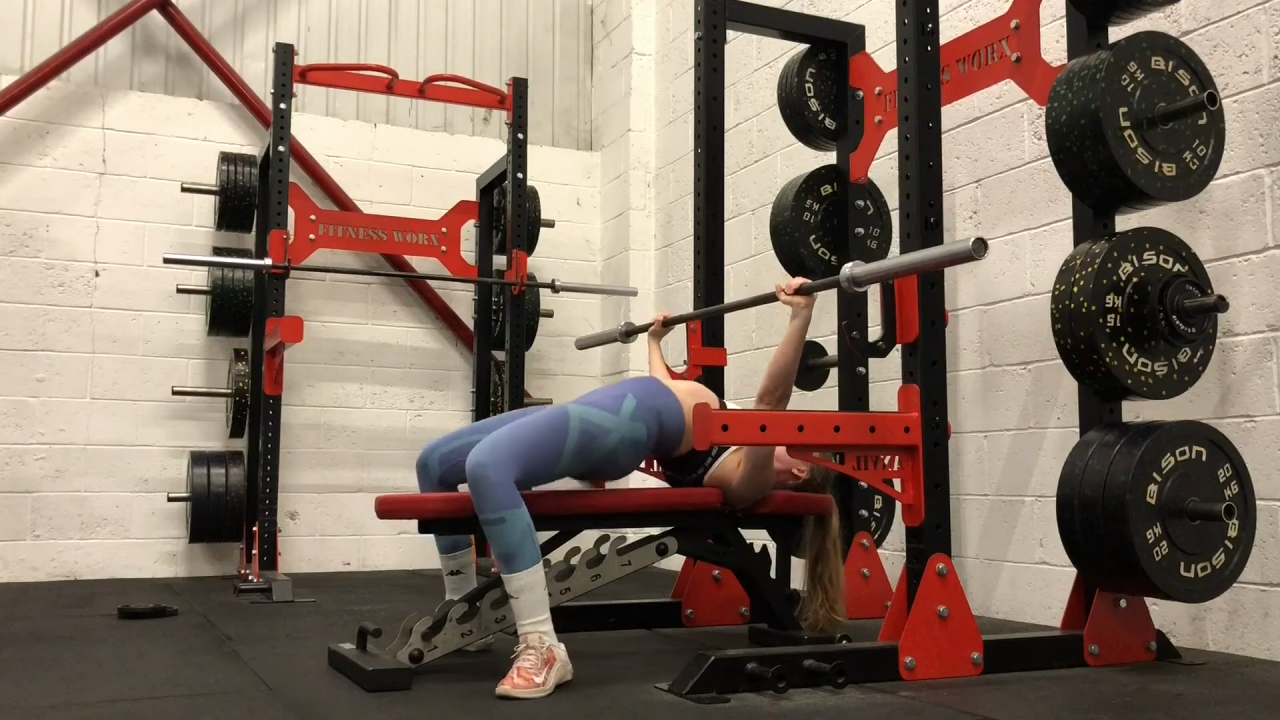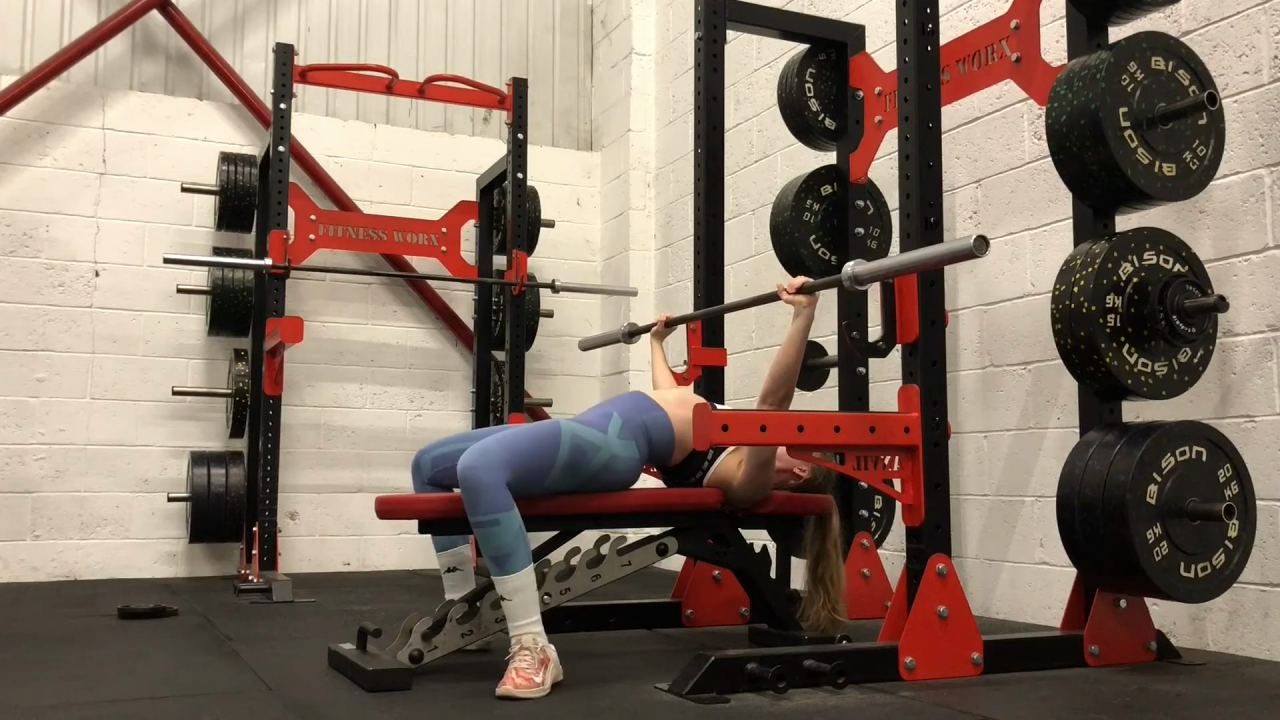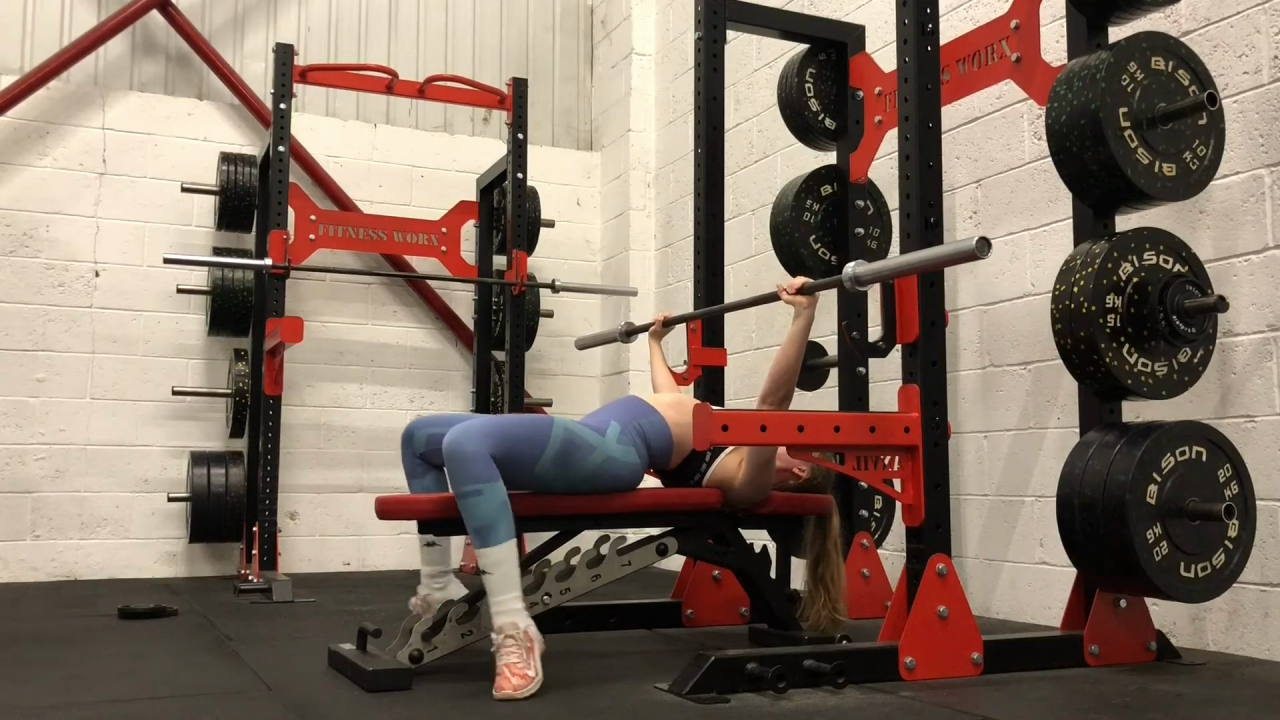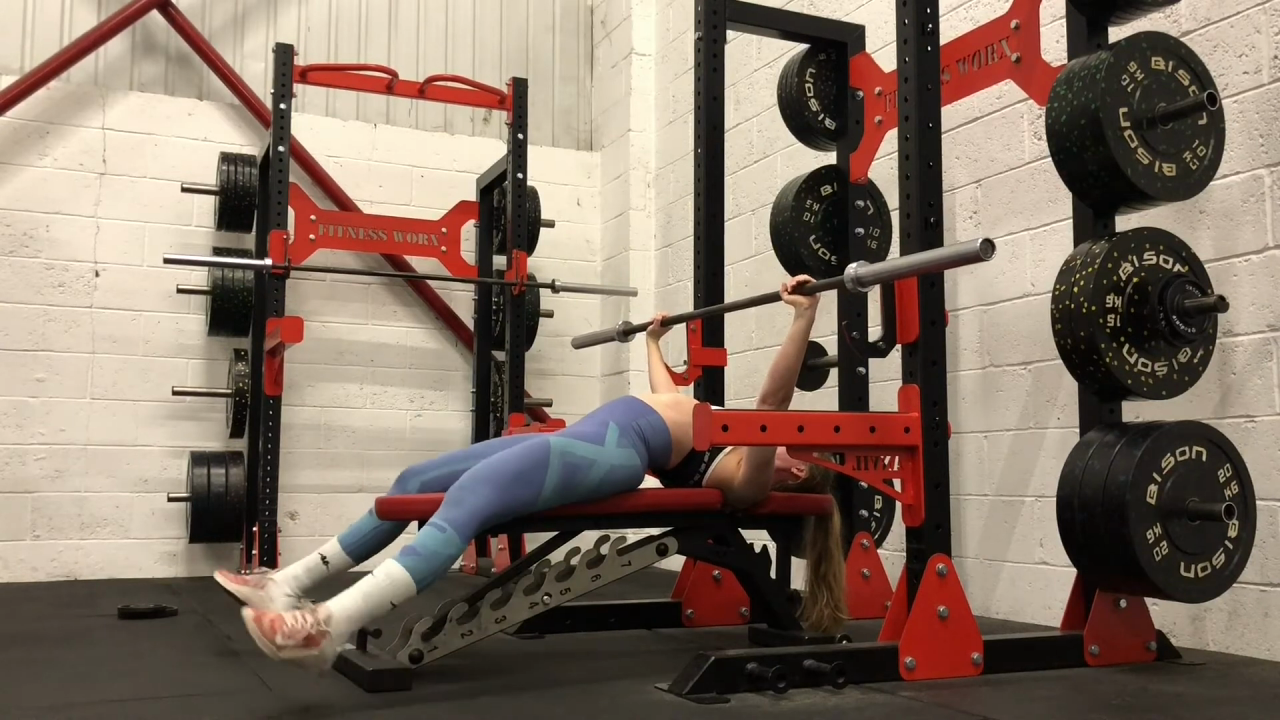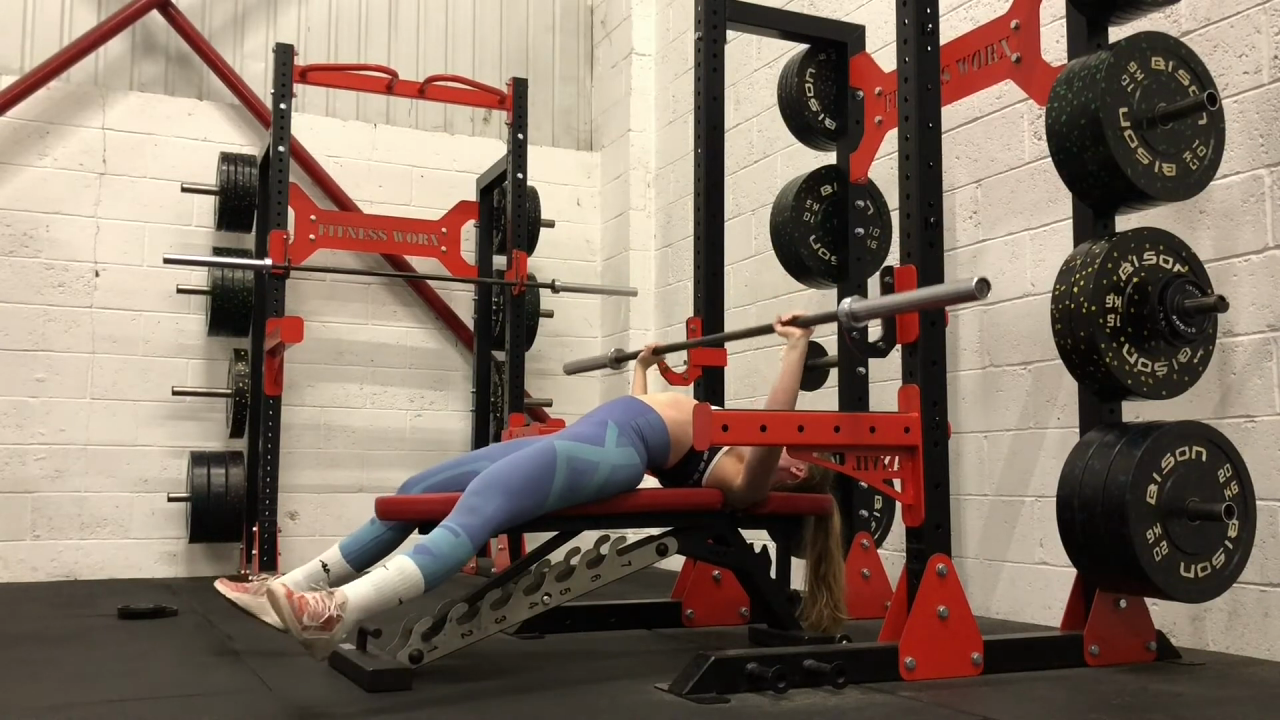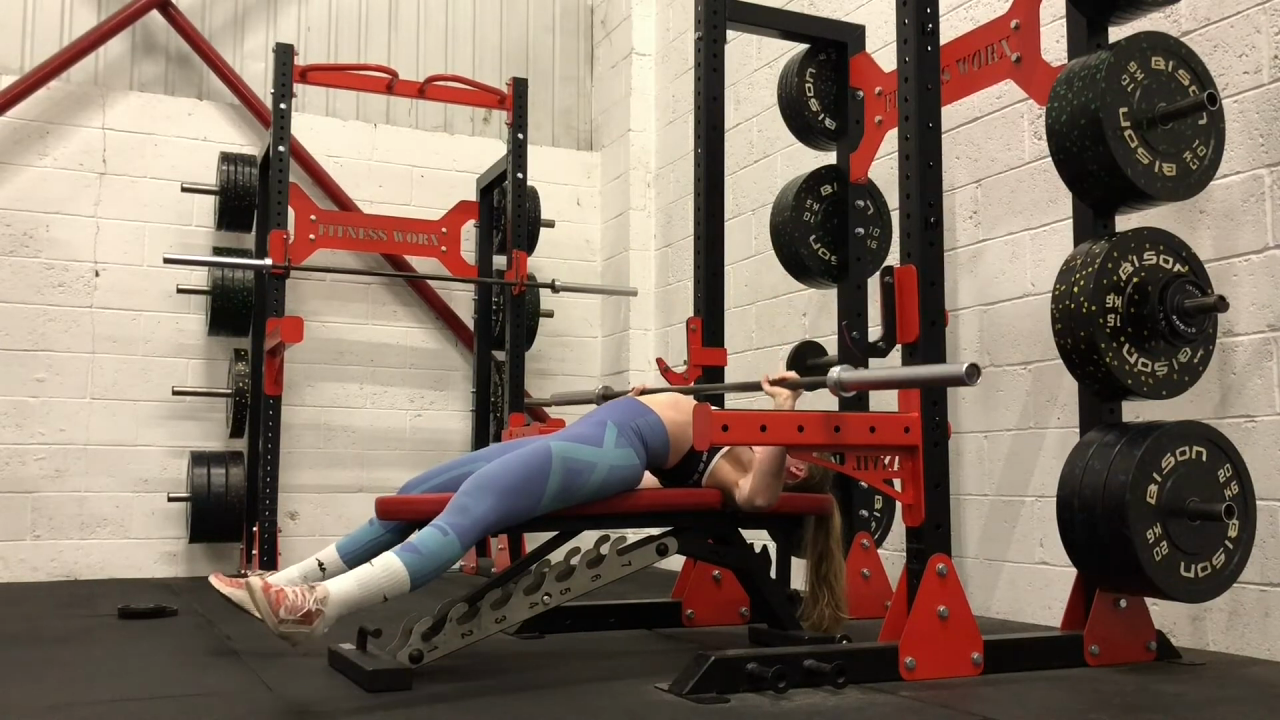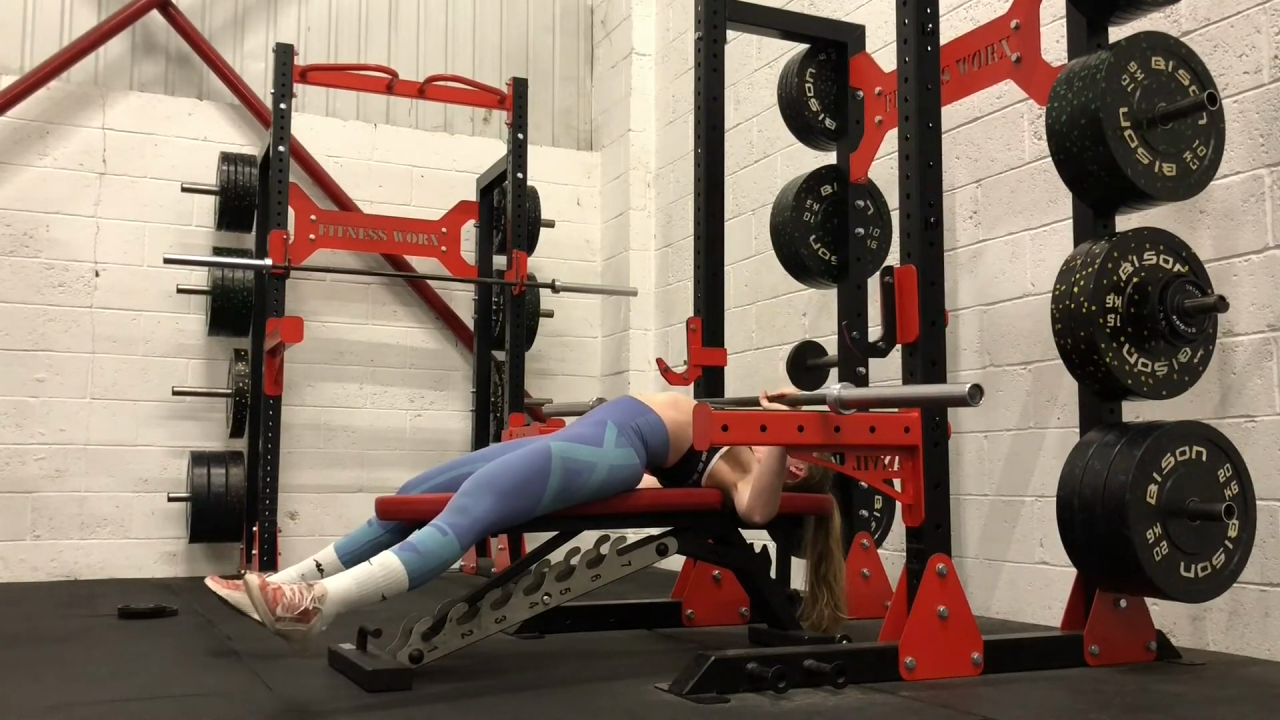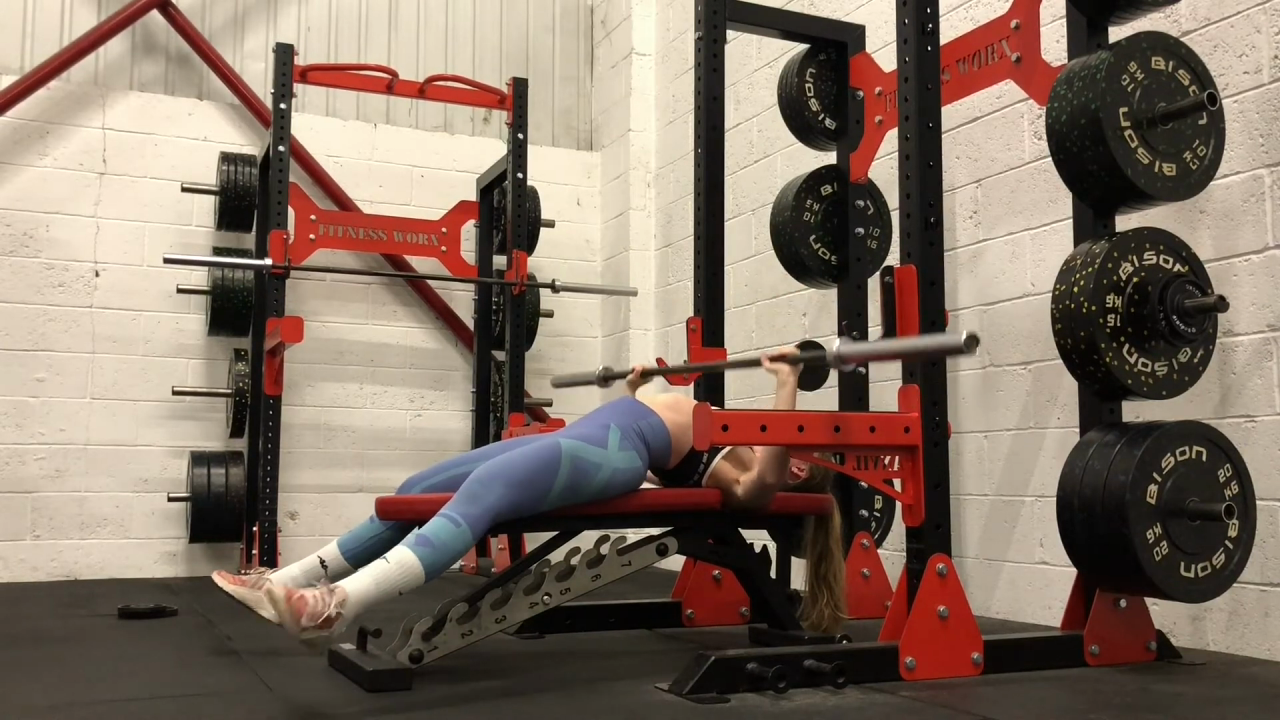
dt=0.5s
person 1, frame 1
left shoulder: (751, 479)
right shoulder: (724, 454)
left elbow: (771, 400)
right elbow: (666, 388)
left wrist: (800, 316)
right wrist: (654, 341)
left knee: (488, 467)
right knee: (435, 464)
left ankle: (542, 647)
person 1, frame 2
left shoulder: (752, 478)
right shoulder: (723, 452)
left elbow: (774, 399)
right elbow: (669, 397)
left wrist: (803, 316)
right wrist: (657, 342)
left knee: (479, 468)
right knee: (429, 466)
left ankle: (533, 648)
person 1, frame 3
left shoulder: (750, 481)
right shoulder: (724, 449)
left elbow: (773, 399)
right elbow: (667, 397)
left wrist: (803, 315)
right wrist: (656, 341)
left knee: (466, 442)
right knee: (420, 437)
left ankle: (516, 632)
right ankle: (439, 588)
person 1, frame 4
left shoulder: (752, 480)
right shoulder: (729, 448)
left elbow: (774, 401)
right elbow: (665, 400)
left wrist: (804, 318)
right wrist: (654, 343)
left knee: (465, 503)
right knee: (415, 483)
left ankle: (325, 625)
right ankle: (287, 583)
person 1, frame 5
left shoulder: (746, 483)
right shoulder: (722, 459)
right elbow: (652, 416)
left wrist: (796, 347)
right wrist: (643, 368)
left knee: (475, 510)
right knee: (417, 493)
left ankle: (335, 613)
right ankle: (289, 588)
person 1, frame 6
left shoulder: (747, 481)
right shoulder: (718, 462)
left elbow: (759, 495)
left wrist: (788, 409)
right wrist: (631, 400)
left knee: (465, 514)
right knee: (414, 496)
left ankle: (317, 607)
right ankle: (290, 583)
person 1, frame 7
left shoulder: (749, 477)
right shoulder: (720, 460)
left elbow: (757, 511)
left knee: (462, 514)
right knee: (413, 495)
left ankle: (317, 603)
right ankle: (287, 584)
person 1, frame 8
left shoulder: (744, 490)
right shoulder: (715, 461)
left elbow: (770, 466)
left wrist: (788, 382)
right wrist: (632, 387)
left knee: (470, 503)
right knee: (416, 491)
left ankle: (335, 606)
right ankle: (285, 585)
